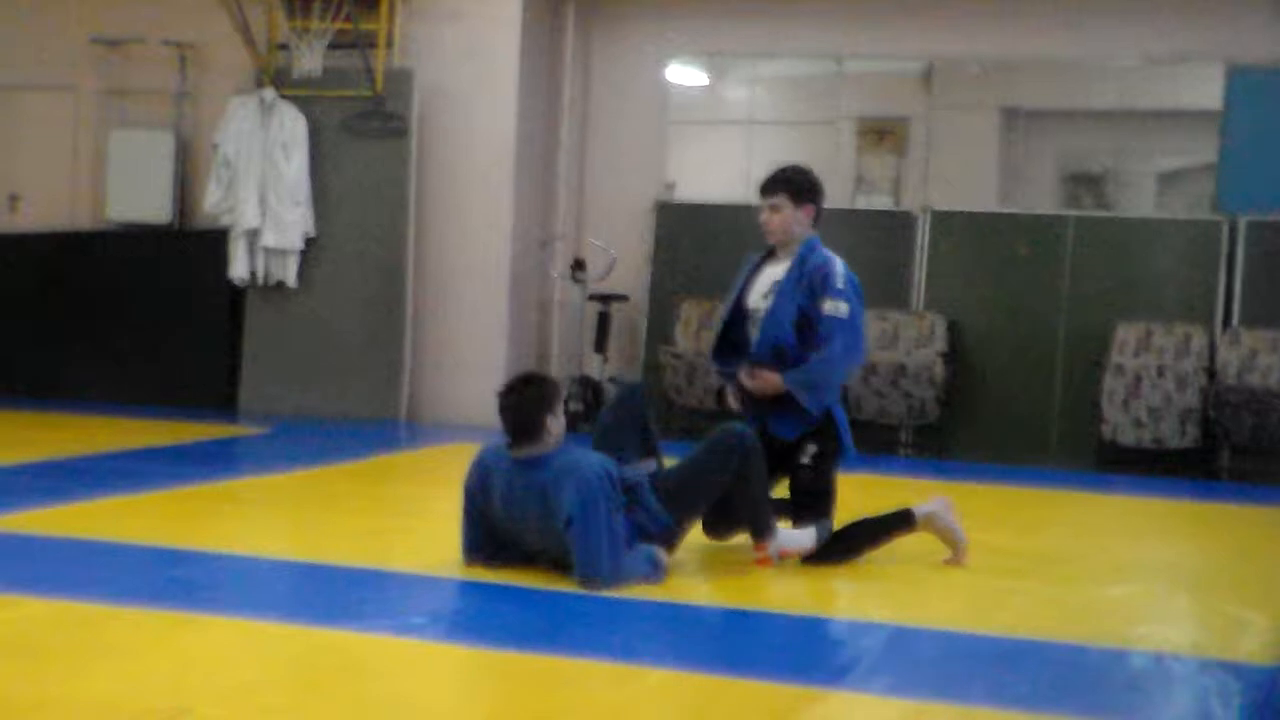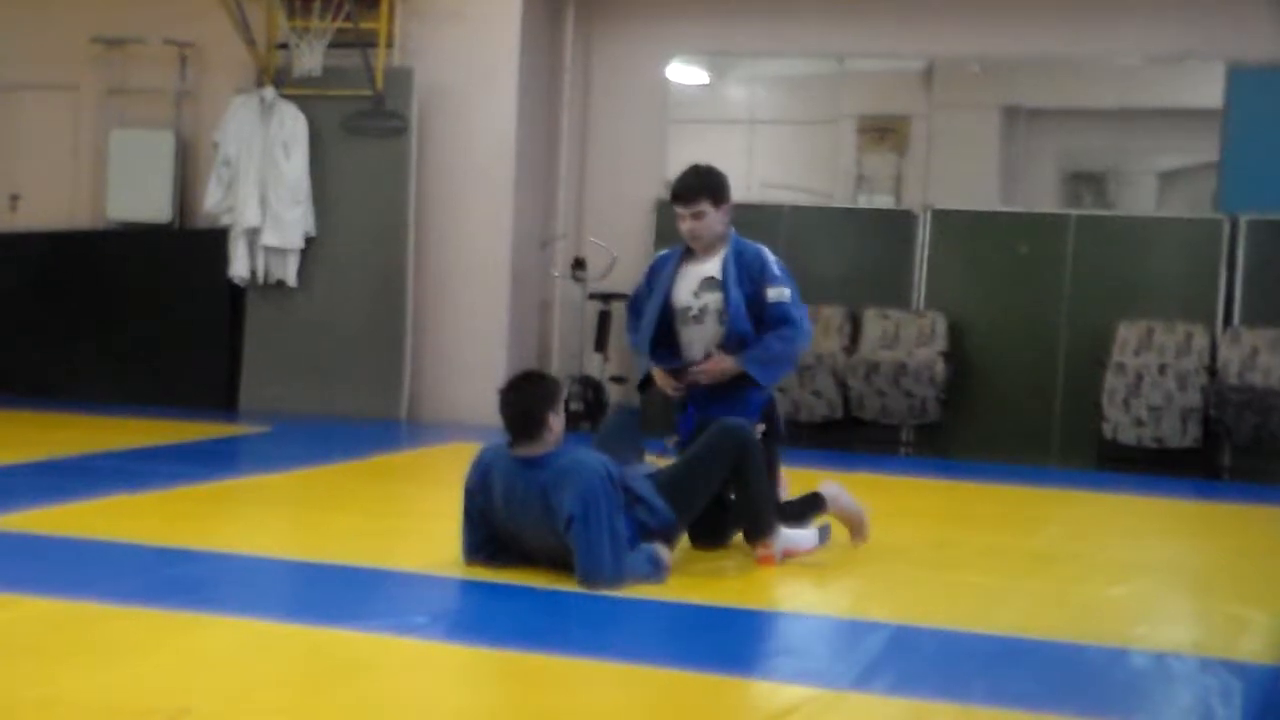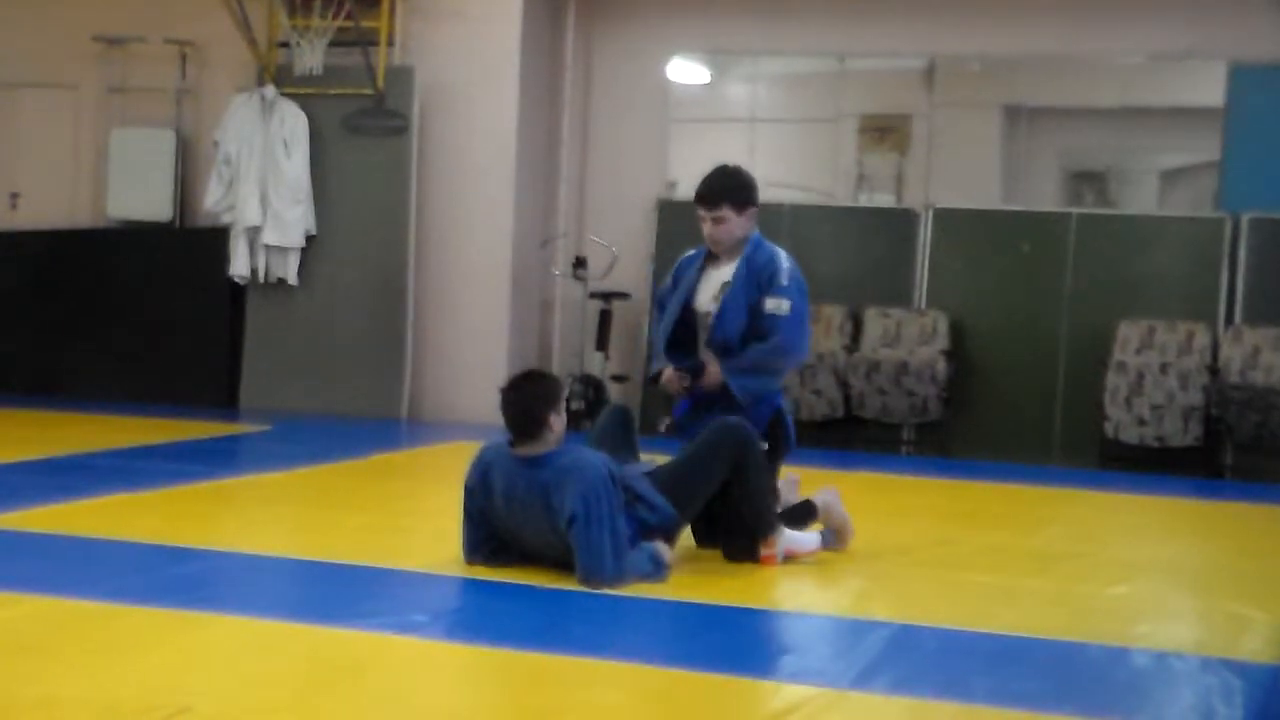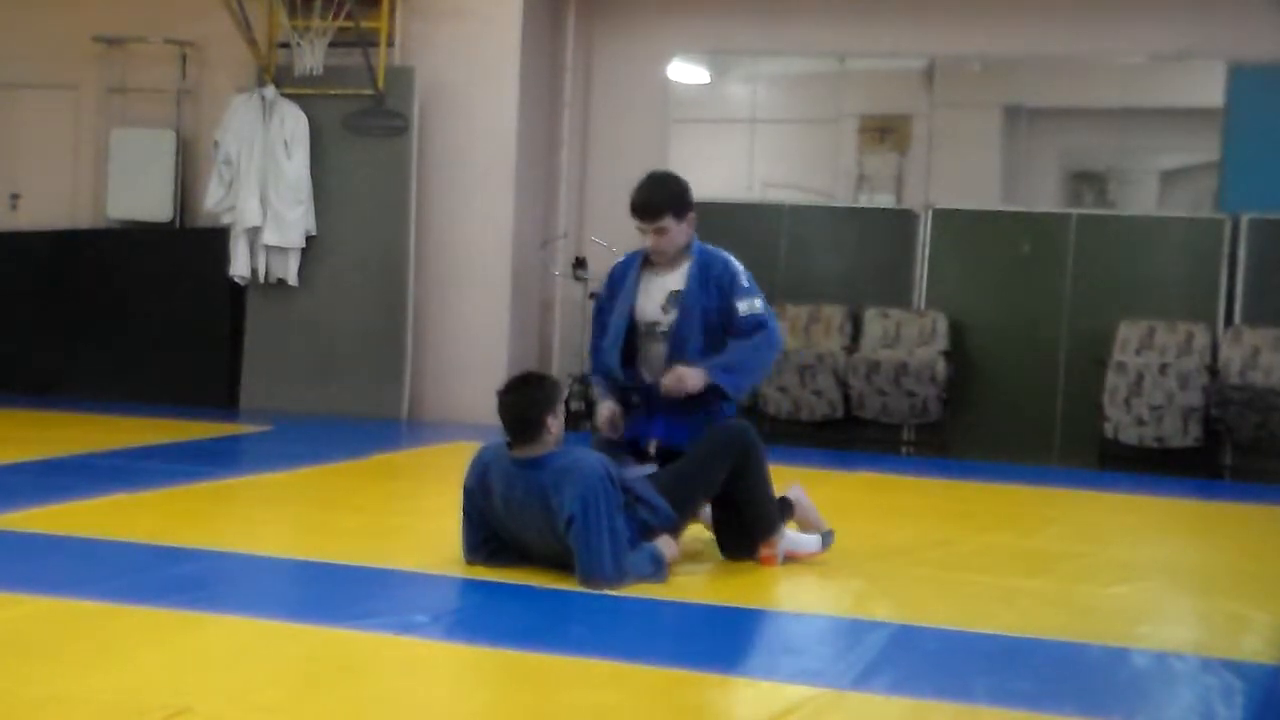
dt=0.7s
person 1, frame 1
left shoulder: (486, 464)
right shoulder: (559, 468)
left elbow: (477, 552)
right elbow: (606, 571)
right wrist: (650, 562)
right hip: (639, 522)
left knee: (633, 397)
right knee: (738, 440)
right ankle: (770, 539)
person 1, frame 2
left shoulder: (485, 465)
right shoulder: (580, 475)
left elbow: (478, 552)
right elbow: (602, 572)
left wrist: (538, 549)
right wrist: (652, 561)
right hip: (644, 526)
right knee: (734, 434)
right ankle: (770, 539)
person 1, frame 3
left shoulder: (486, 464)
right shoulder: (584, 474)
left elbow: (479, 551)
right elbow: (604, 572)
left wrist: (545, 547)
right wrist: (655, 558)
right hip: (641, 523)
left knee: (618, 414)
right knee: (734, 435)
right ankle: (772, 539)
person 1, frame 4
left shoulder: (484, 464)
right shoulder: (584, 474)
left elbow: (479, 551)
right elbow: (603, 572)
left wrist: (543, 548)
right wrist: (656, 556)
right hip: (639, 530)
right knee: (735, 437)
right ankle: (773, 540)
person 2, frame 1
left shoulder: (825, 269)
right shoulder: (758, 267)
left elbow: (845, 348)
right elbow: (733, 334)
left wrist: (784, 381)
right wrist: (732, 380)
left hip: (804, 419)
right hip: (758, 419)
left knee: (814, 550)
right knee: (718, 524)
left ankle: (925, 517)
right ankle: (797, 507)
person 2, frame 2
left shoulder: (756, 261)
right shoulder: (664, 266)
left elbow: (793, 330)
right elbow: (637, 320)
left wrist: (737, 364)
right wrist: (653, 367)
left hip: (746, 408)
right hip: (694, 410)
right knee: (705, 535)
left ankle: (825, 501)
person 2, frame 3
left shoulder: (774, 266)
right shoulder: (691, 264)
left elbow: (787, 345)
right elbow: (663, 318)
left wrist: (727, 373)
right wrist: (666, 366)
left hip: (753, 414)
right hip: (702, 411)
right knee: (708, 531)
left ankle: (817, 509)
person 2, frame 4
left shoulder: (723, 271)
right shoulder: (623, 272)
left elbow: (763, 336)
right elbow: (603, 342)
left wrist: (707, 373)
right wrist: (606, 396)
left hip: (700, 420)
right hip: (641, 420)
